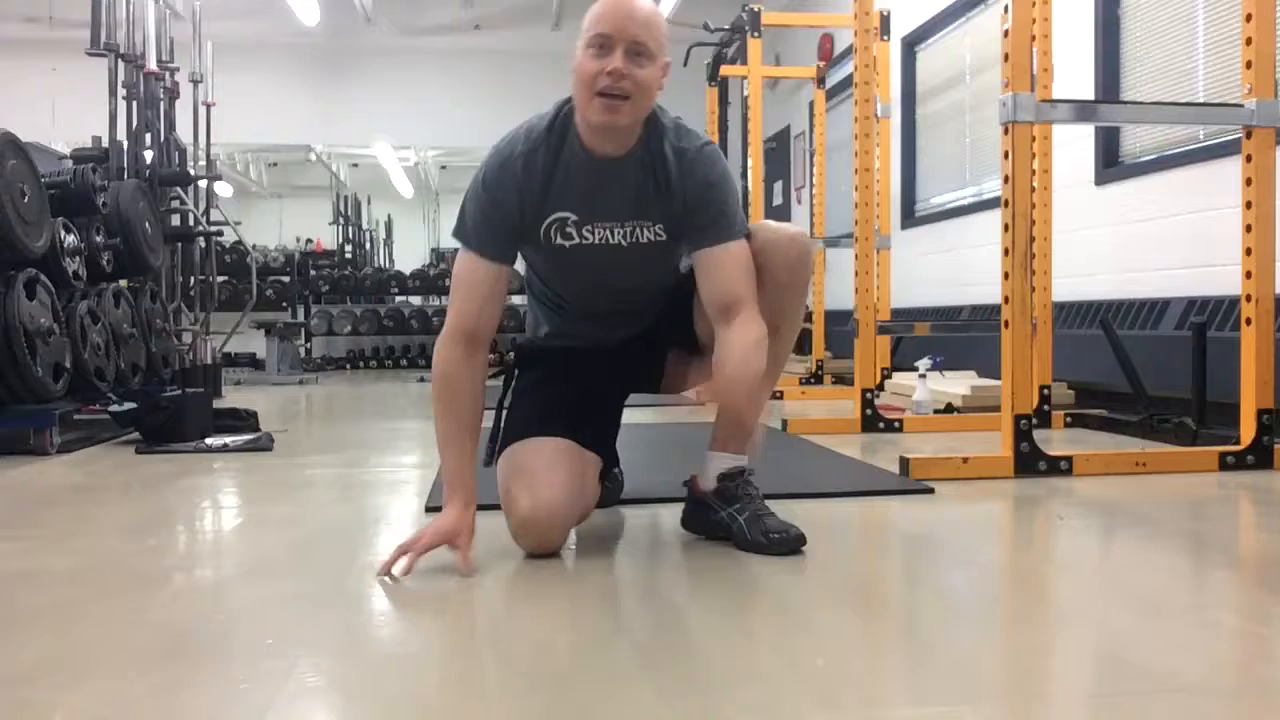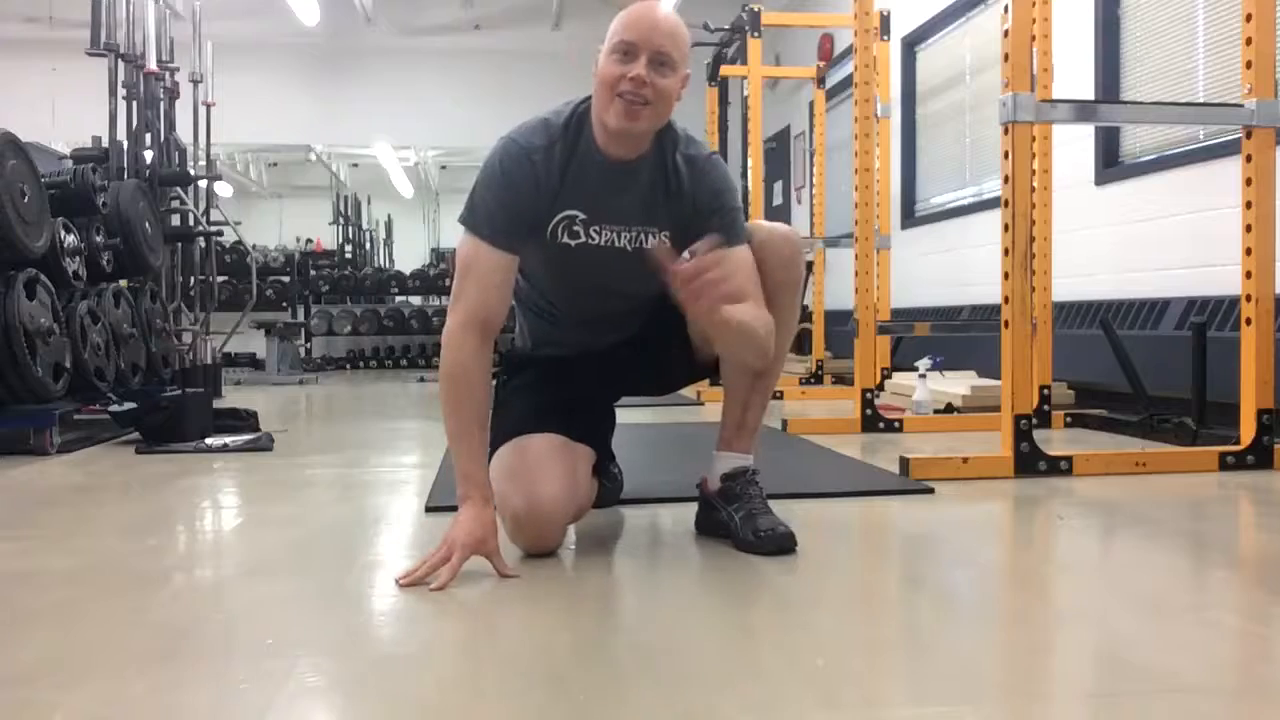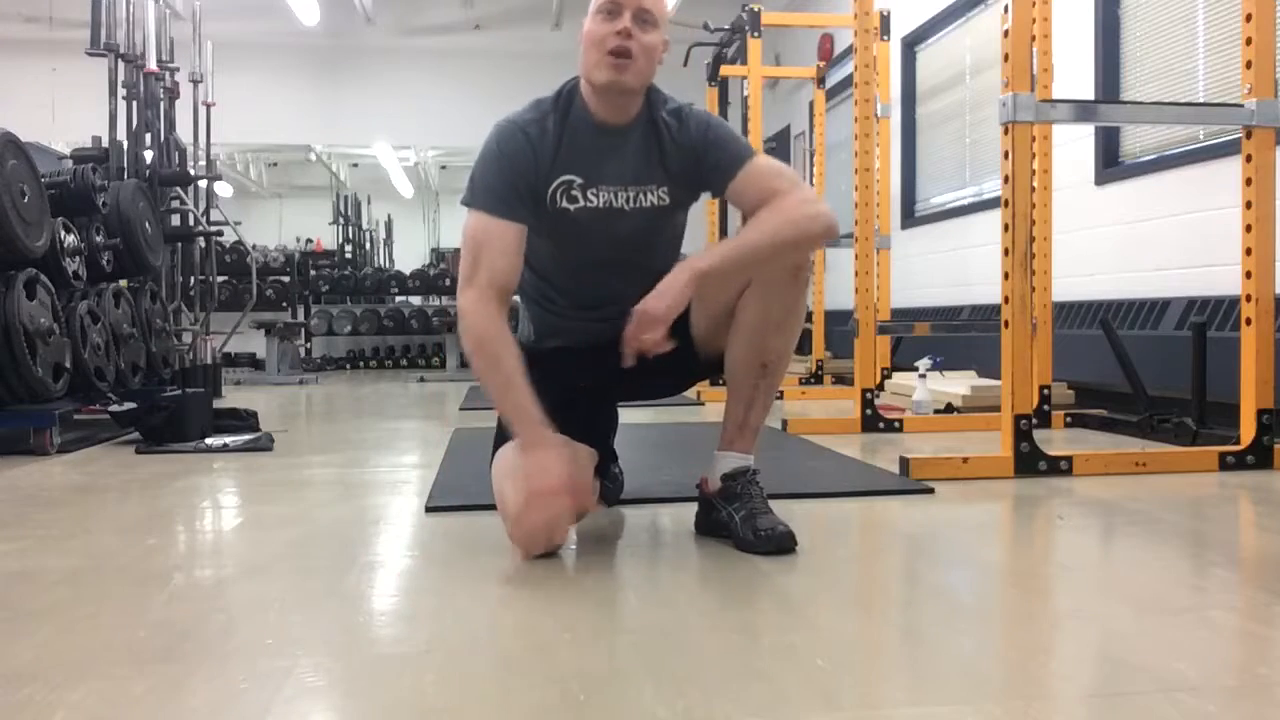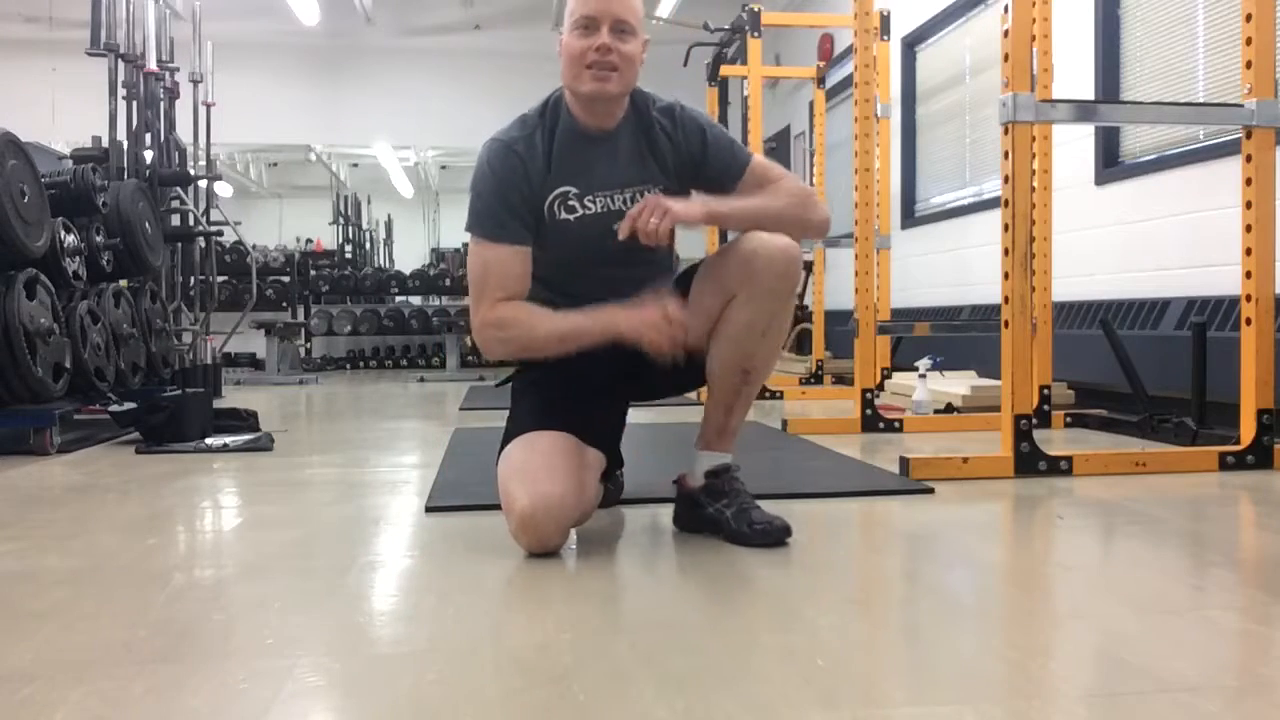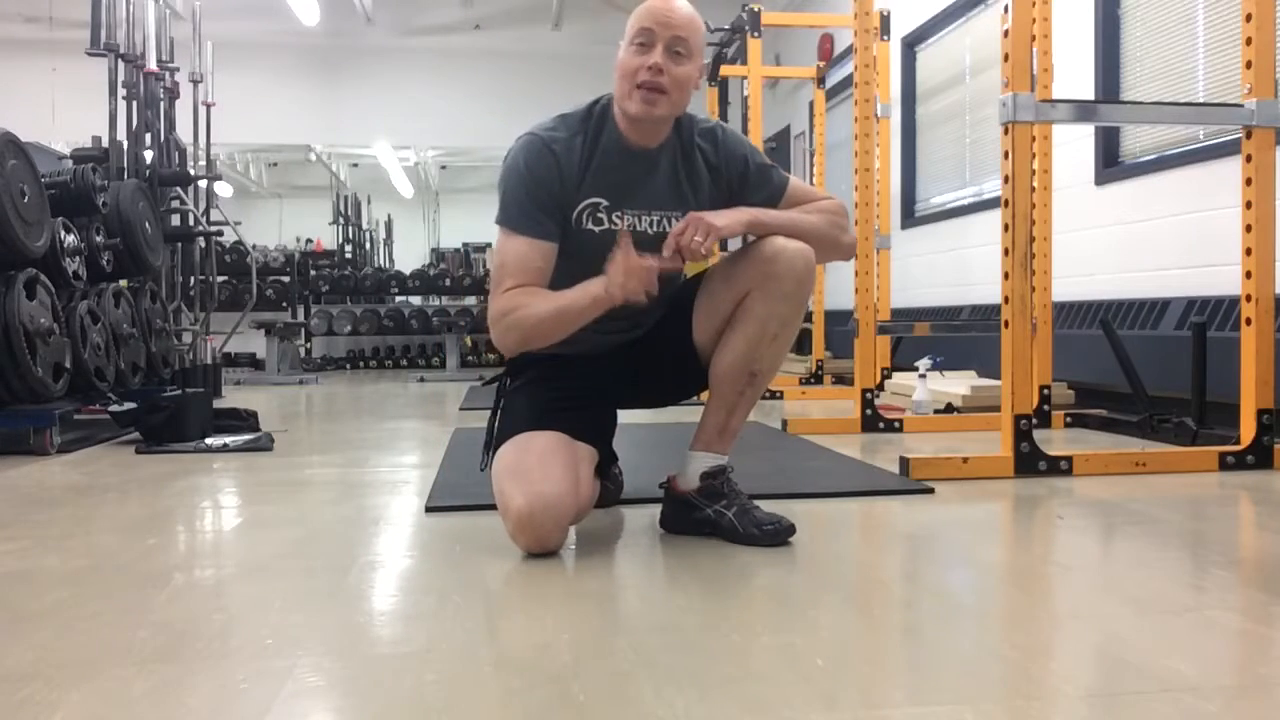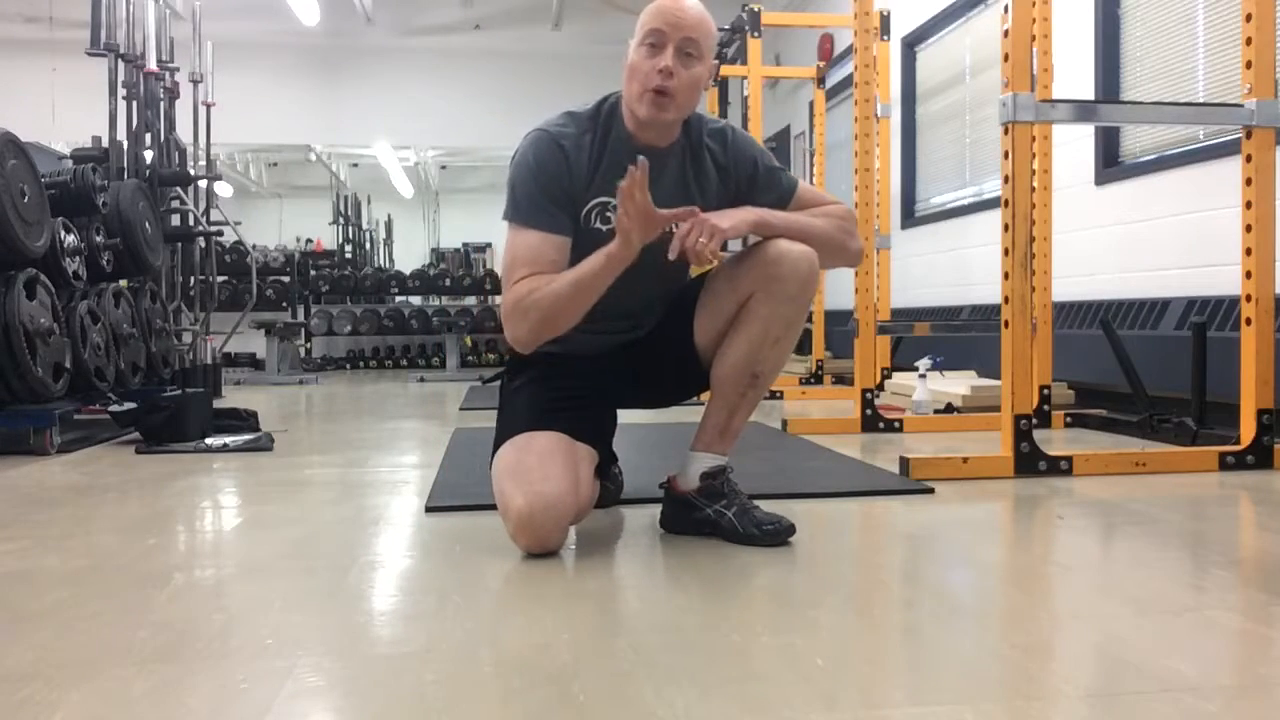
dt=0.4s
person 1, frame 1
left shoulder: (693, 163)
right shoulder: (516, 165)
left elbow: (737, 310)
right elbow: (464, 337)
left wrist: (739, 377)
right wrist: (458, 500)
left hip: (665, 324)
right hip: (568, 350)
left knee: (785, 247)
right knee: (538, 522)
left ankle: (722, 481)
right ankle: (595, 469)
person 1, frame 2
left shoulder: (698, 173)
right shoulder: (524, 158)
left elbow: (758, 339)
right elbow: (470, 328)
left wrist: (711, 311)
right wrist: (474, 501)
left hip: (651, 334)
right hip: (555, 357)
left knee: (778, 248)
right knee: (535, 522)
left ankle: (730, 482)
right ankle: (593, 470)
person 1, frame 3
left shoulder: (687, 131)
right shoulder: (522, 140)
left elbow: (813, 217)
right elbow: (479, 302)
left wrist: (687, 276)
right wrist: (536, 447)
left hip: (660, 330)
right hip: (559, 354)
left knee: (782, 248)
right knee: (536, 521)
left ankle: (730, 481)
right ankle: (591, 468)
person 1, frame 4
left shoulder: (678, 129)
right shoulder: (512, 156)
left elbow: (810, 213)
right elbow: (493, 326)
left wrist: (704, 206)
right wrist: (620, 319)
left hip: (661, 332)
right hip: (565, 356)
left knee: (772, 253)
right knee: (537, 521)
left ankle: (707, 480)
right ankle: (594, 470)
person 1, frame 5
left shoulder: (715, 151)
right shoulder: (545, 154)
left elbow: (839, 231)
right elbow: (507, 326)
left wrist: (745, 216)
right wrist: (607, 288)
left hip: (661, 340)
right hip: (562, 359)
left knee: (788, 259)
right knee: (536, 520)
left ankle: (700, 483)
right ankle: (593, 471)
person 1, frame 6
left shoulder: (723, 151)
right shoulder: (554, 150)
left elbow: (847, 238)
right elbow: (522, 325)
left wrist: (750, 217)
right wrist: (622, 247)
left hip: (665, 340)
right hip: (565, 359)
left knee: (792, 262)
right knee: (536, 520)
left ankle: (700, 484)
right ankle: (593, 469)
